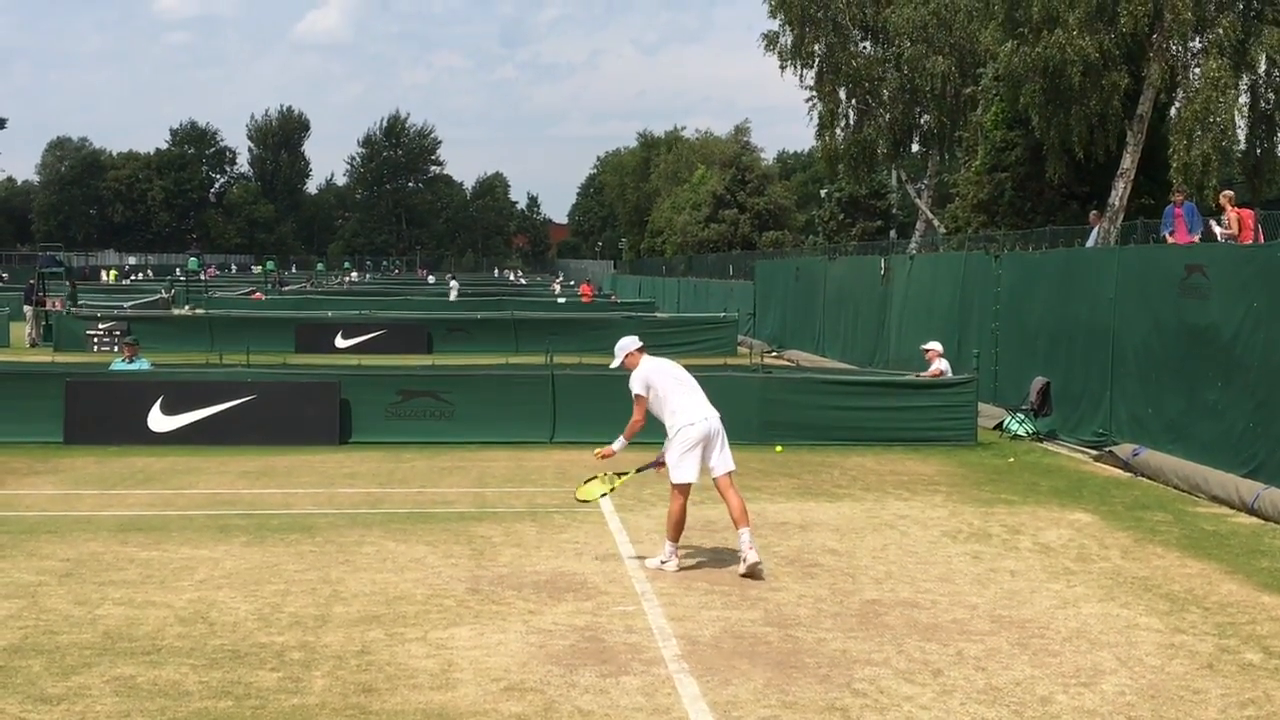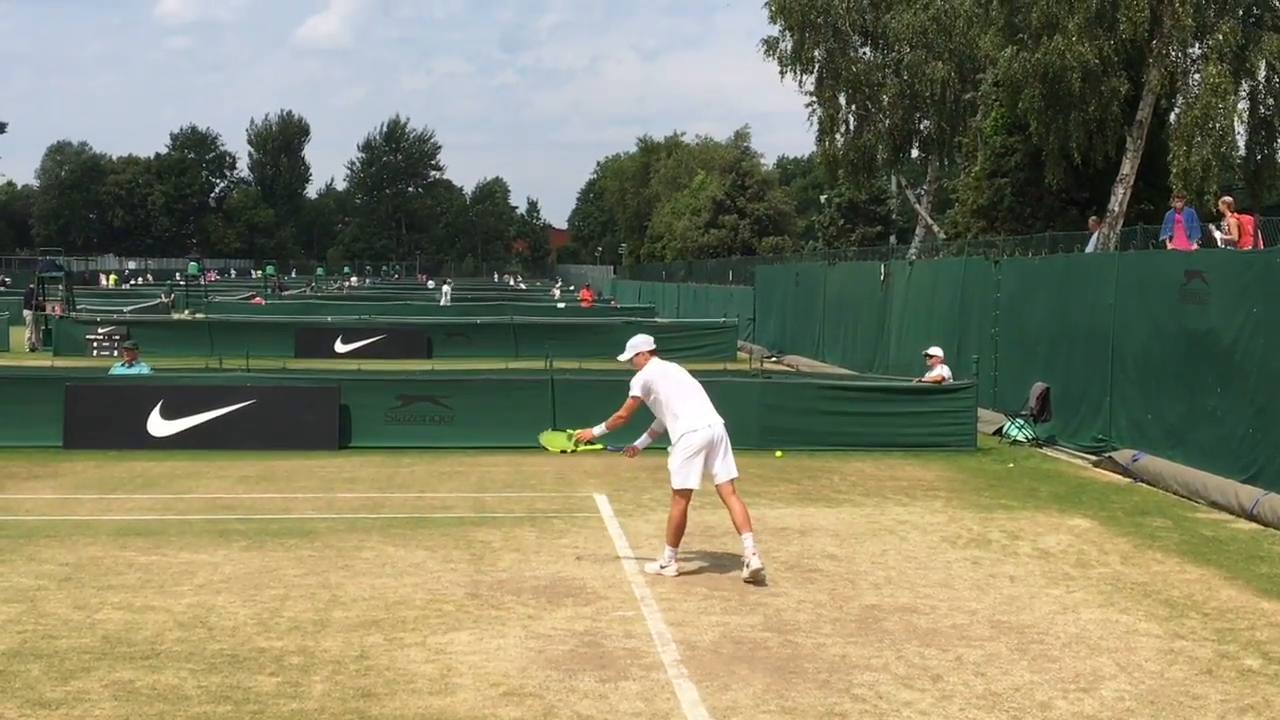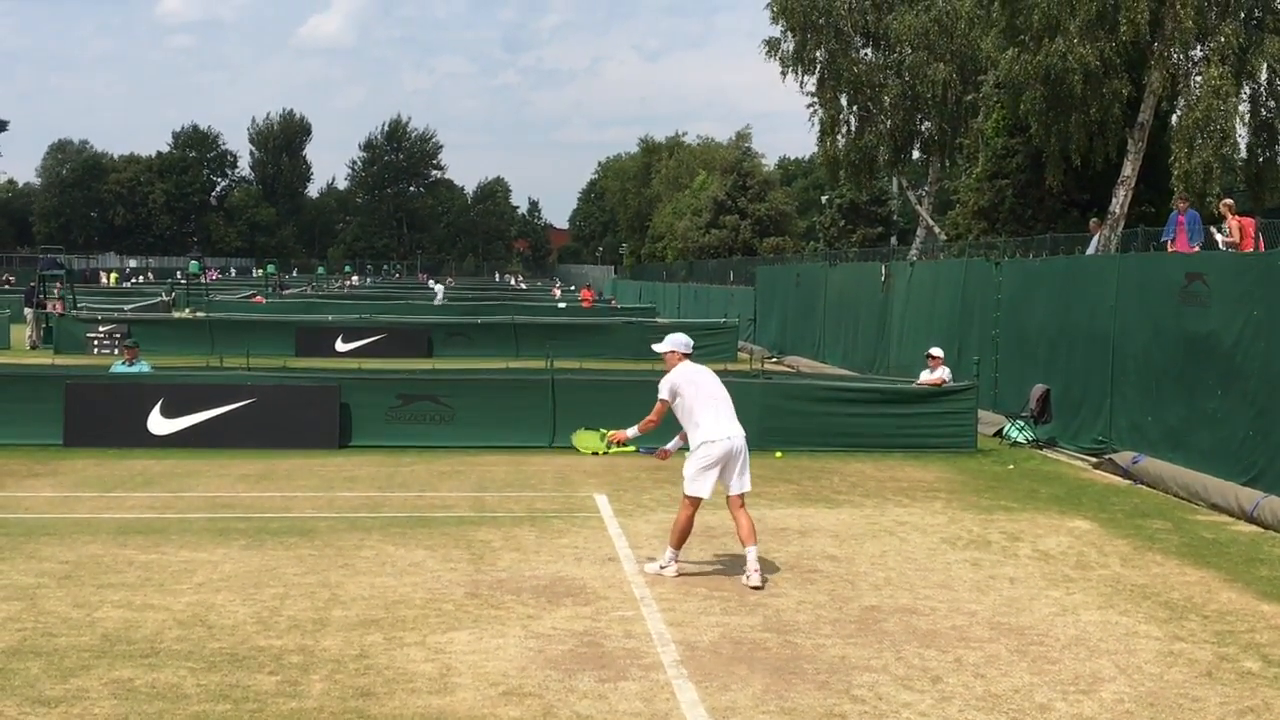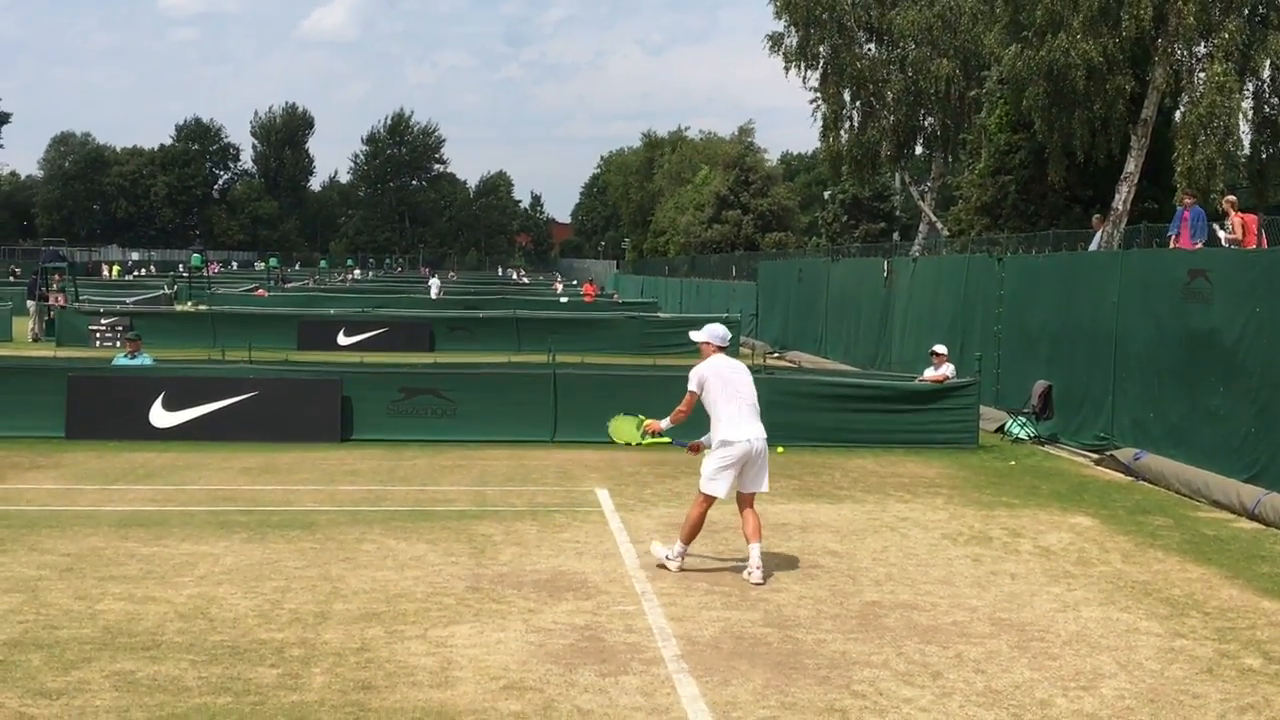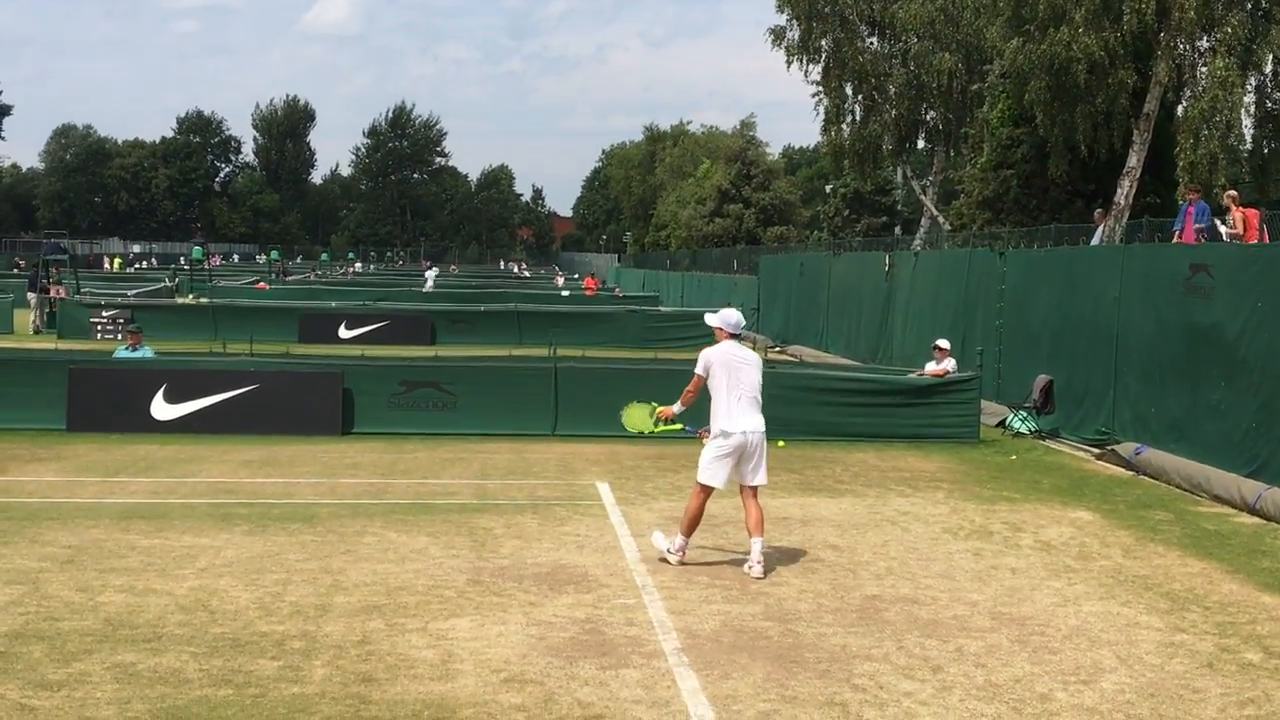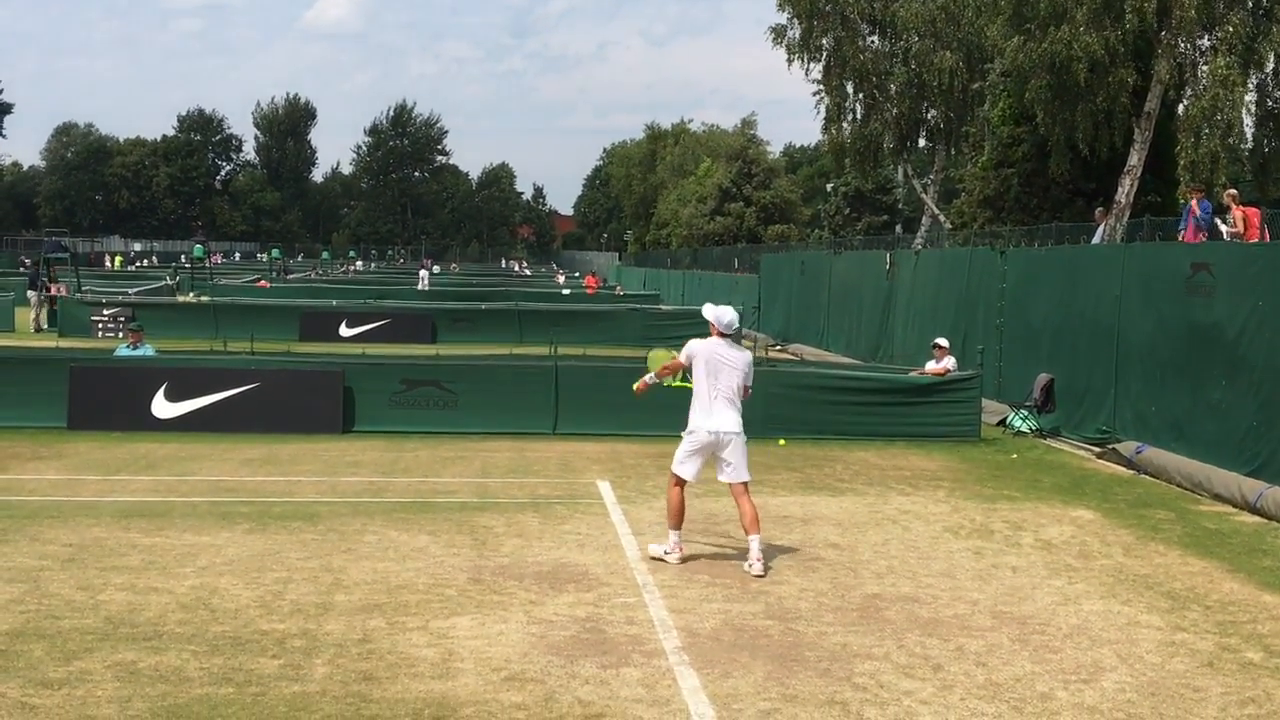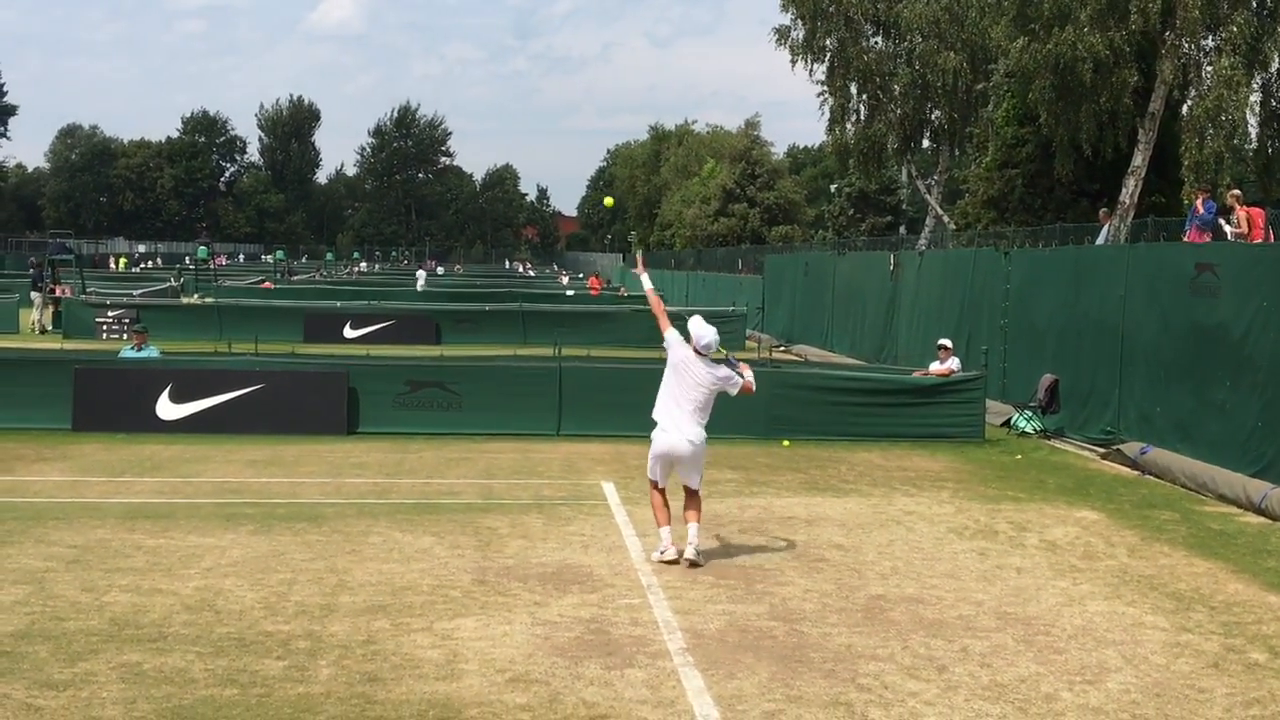
dt=0.3s
person 1, frame 1
left shoulder: (640, 374)
right shoulder: (667, 364)
left elbow: (638, 420)
left wrist: (616, 446)
right wrist: (667, 450)
left hip: (690, 428)
right hip: (712, 421)
left knee: (678, 495)
right knee: (727, 487)
left ankle: (670, 556)
right ankle: (748, 550)
person 1, frame 2
left shoulder: (644, 376)
right shoulder: (673, 369)
left elbow: (623, 415)
left wrist: (594, 432)
right wrist: (638, 444)
left hip: (691, 434)
right hip: (716, 428)
left knee: (680, 500)
right knee: (729, 494)
left ankle: (669, 561)
right ankle: (751, 555)
person 1, frame 3
left shoulder: (671, 379)
right shoulder: (706, 372)
left elbow: (654, 420)
left wrist: (628, 434)
right wrist: (672, 447)
left hip: (711, 444)
right hip: (736, 439)
left knee: (688, 505)
right knee: (737, 507)
left ankle: (669, 562)
right ankle: (753, 568)
person 1, frame 4
left shoulder: (701, 370)
right shoulder: (741, 368)
left elbow: (684, 411)
left wrist: (662, 425)
right wrist: (706, 441)
left hip: (731, 444)
right hip: (757, 440)
left knee: (703, 501)
right knee: (747, 505)
left ankle: (675, 555)
right ankle: (755, 565)
person 1, frame 5
left shoulder: (710, 354)
right shoulder: (755, 358)
left elbow: (692, 392)
left wrist: (673, 409)
left hip: (727, 434)
right hip: (755, 431)
left knee: (701, 492)
right knee: (750, 497)
left ankle: (677, 549)
right ankle: (756, 559)
person 1, frame 6
left shoulder: (697, 347)
right shoulder: (746, 357)
left elbow: (670, 369)
left wrist: (648, 379)
left hip: (701, 430)
right hip: (732, 431)
left knee: (676, 484)
right knee: (742, 494)
left ankle: (673, 547)
right ankle: (755, 557)
person 1, frame 7
left shoulder: (677, 351)
right shoulder: (719, 374)
left elbow: (658, 311)
right elbow: (750, 387)
left wrist: (644, 276)
right wrist: (747, 372)
left hip: (664, 439)
right hip: (692, 443)
left knee: (656, 488)
right knee: (692, 493)
left ankle: (667, 545)
right ankle: (692, 544)
